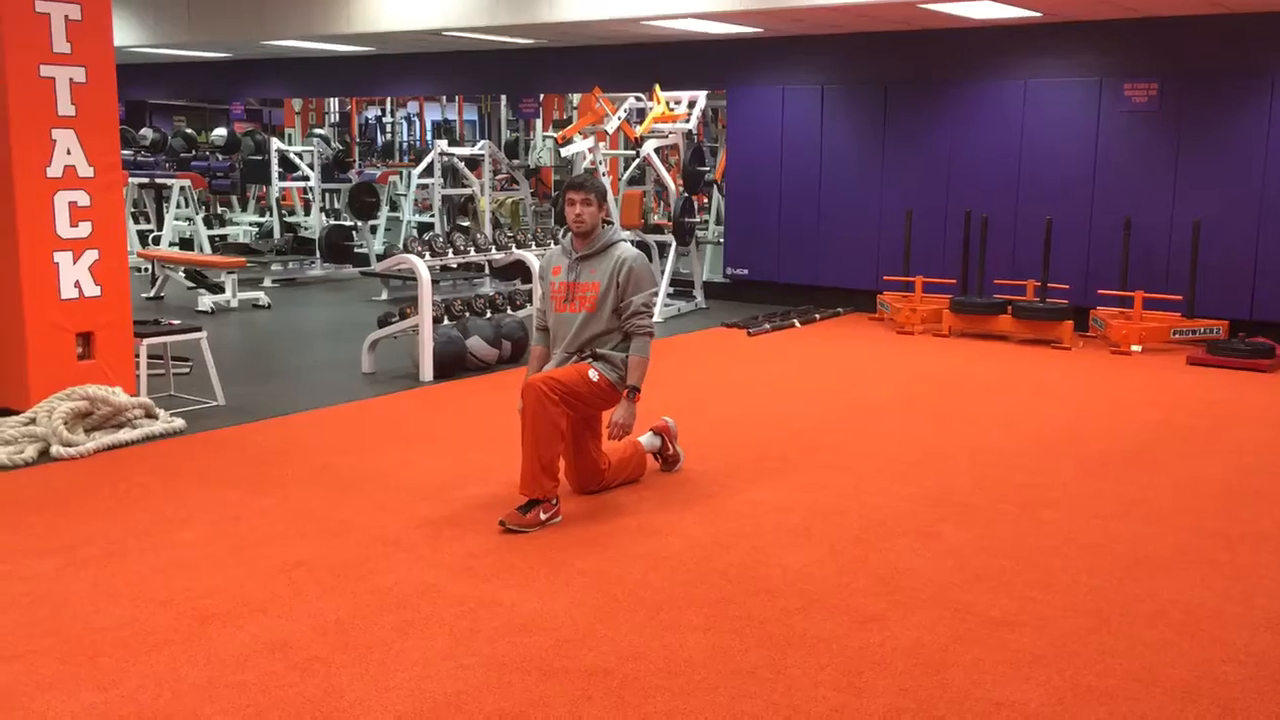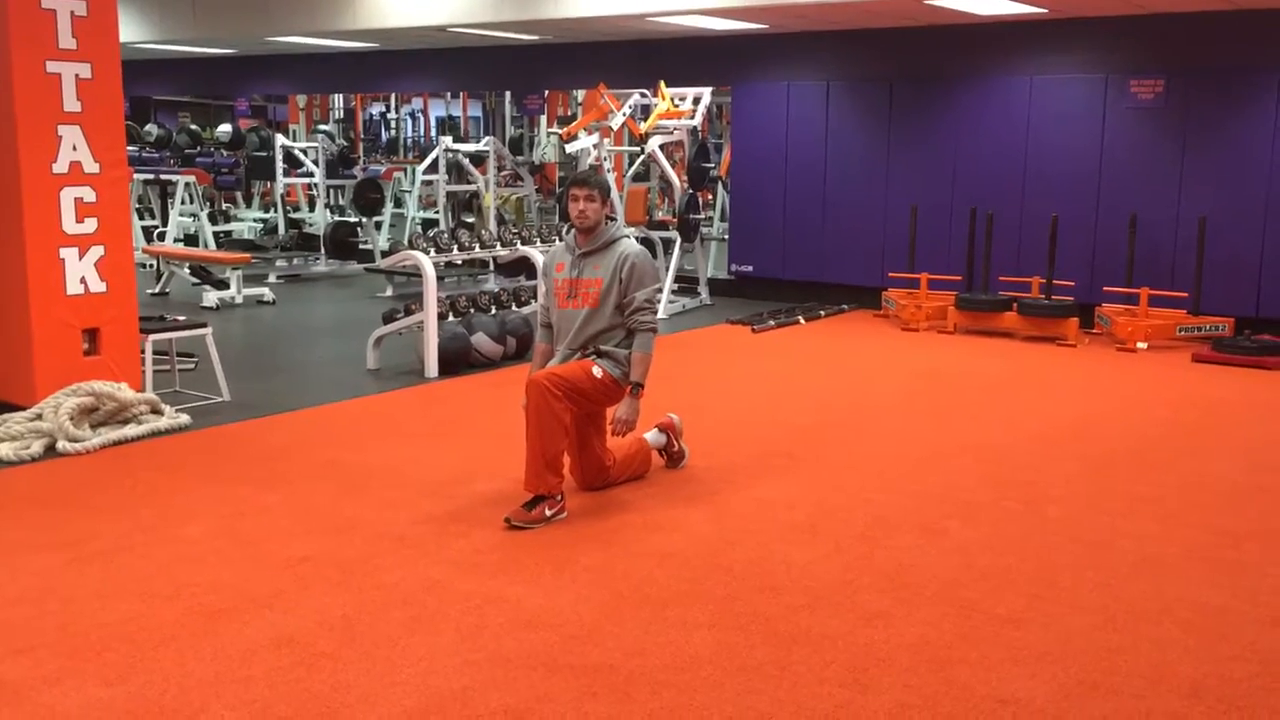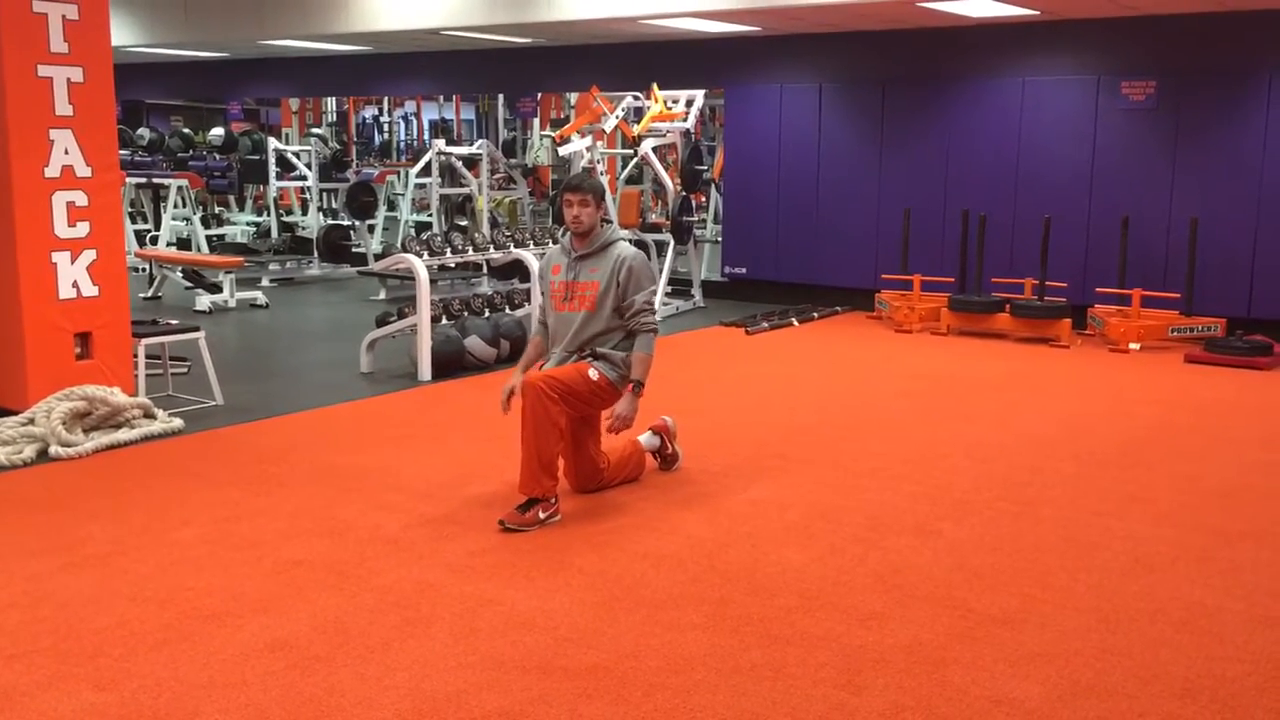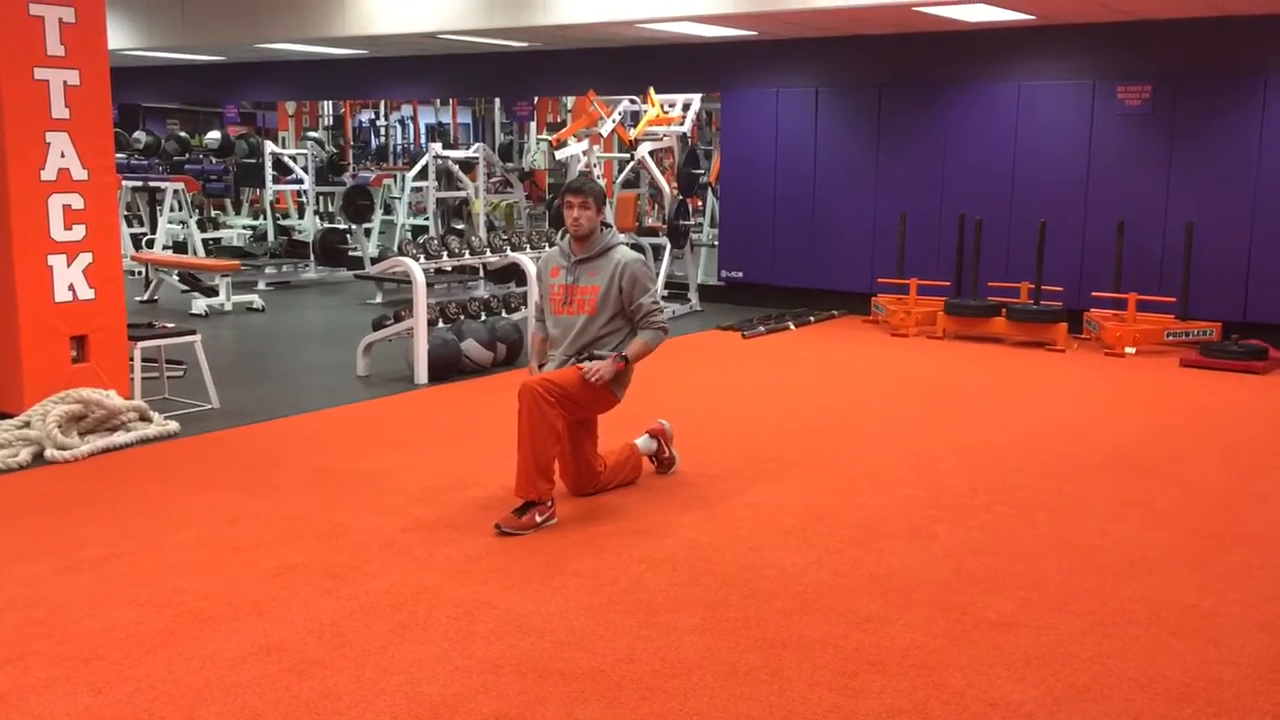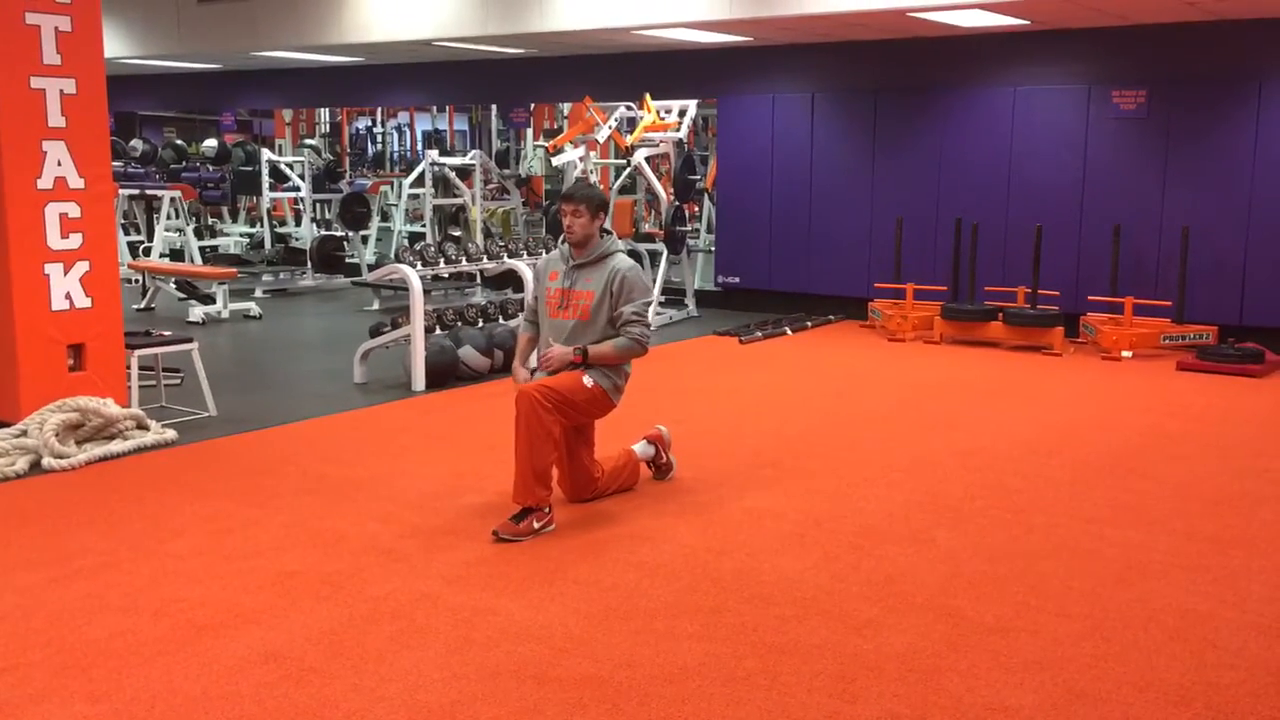
dt=1s
person 1, frame 1
left shoulder: (627, 260)
right shoulder: (552, 261)
left elbow: (641, 334)
right elbow: (543, 329)
left wrist: (630, 398)
right wrist: (526, 391)
left hip: (604, 370)
right hip: (566, 374)
left knee: (540, 389)
right knee: (588, 479)
left ankle: (543, 500)
right ankle: (655, 441)
person 1, frame 2
left shoulder: (630, 256)
right shoulder: (555, 257)
left elbow: (644, 330)
right elbow: (546, 326)
left wrist: (633, 394)
right wrist: (530, 386)
left hip: (607, 366)
right hip: (570, 369)
left knee: (544, 385)
right knee: (593, 476)
left ankle: (547, 495)
right ankle: (660, 437)
person 1, frame 3
left shoulder: (627, 259)
right shoulder: (552, 260)
left elbow: (645, 331)
right elbow: (544, 325)
left wrist: (633, 393)
right wrist: (519, 372)
left hip: (604, 369)
right hip: (566, 371)
left knee: (540, 387)
right knee: (587, 478)
left ankle: (541, 498)
right ankle: (655, 440)
person 1, frame 4
left shoulder: (626, 263)
right shoulder: (550, 261)
left elbow: (655, 327)
left wrist: (616, 363)
right wrist: (535, 364)
left hip: (599, 377)
right hip: (560, 375)
left knee: (534, 391)
right knee: (584, 481)
left ankle: (539, 502)
right ankle: (651, 443)
person 1, frame 5
left shoulder: (622, 271)
right shoulder: (548, 264)
left elbow: (637, 342)
right elbow: (531, 320)
left wrist: (576, 353)
right wrist: (519, 363)
left hip: (596, 379)
right hip: (556, 381)
left knee: (532, 397)
right knee: (581, 487)
left ankle: (536, 508)
right ankle: (648, 449)
